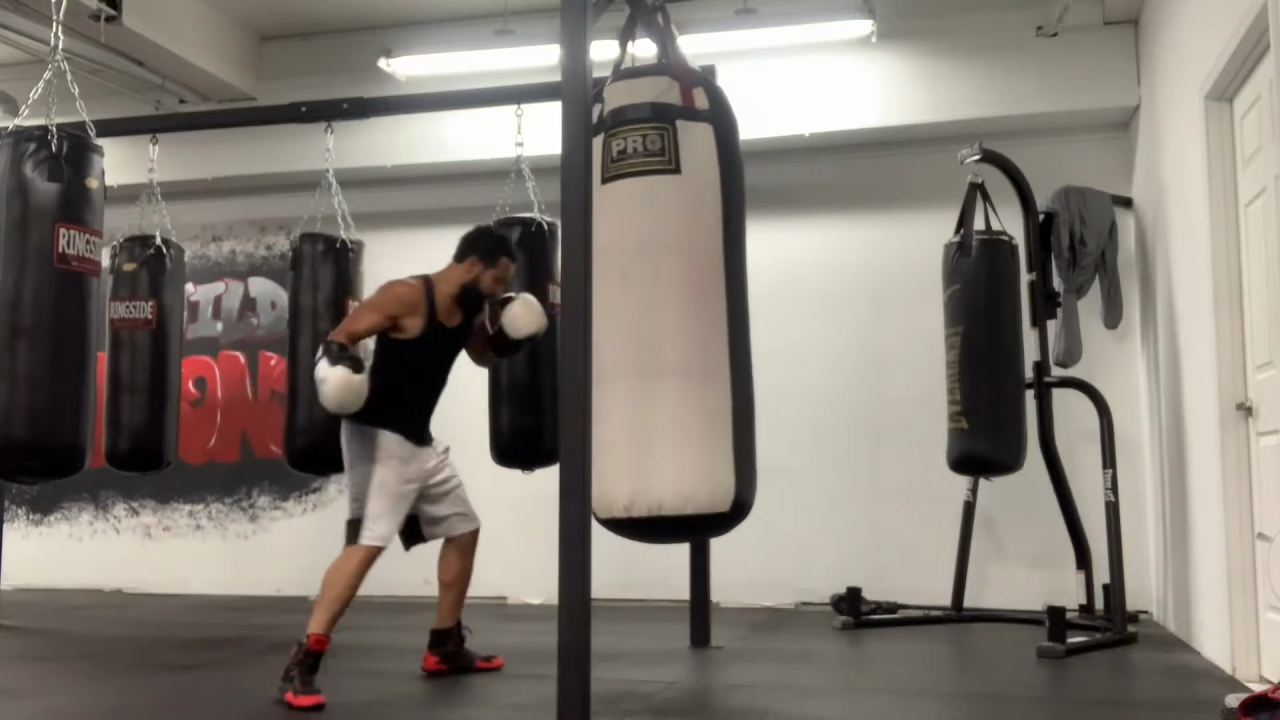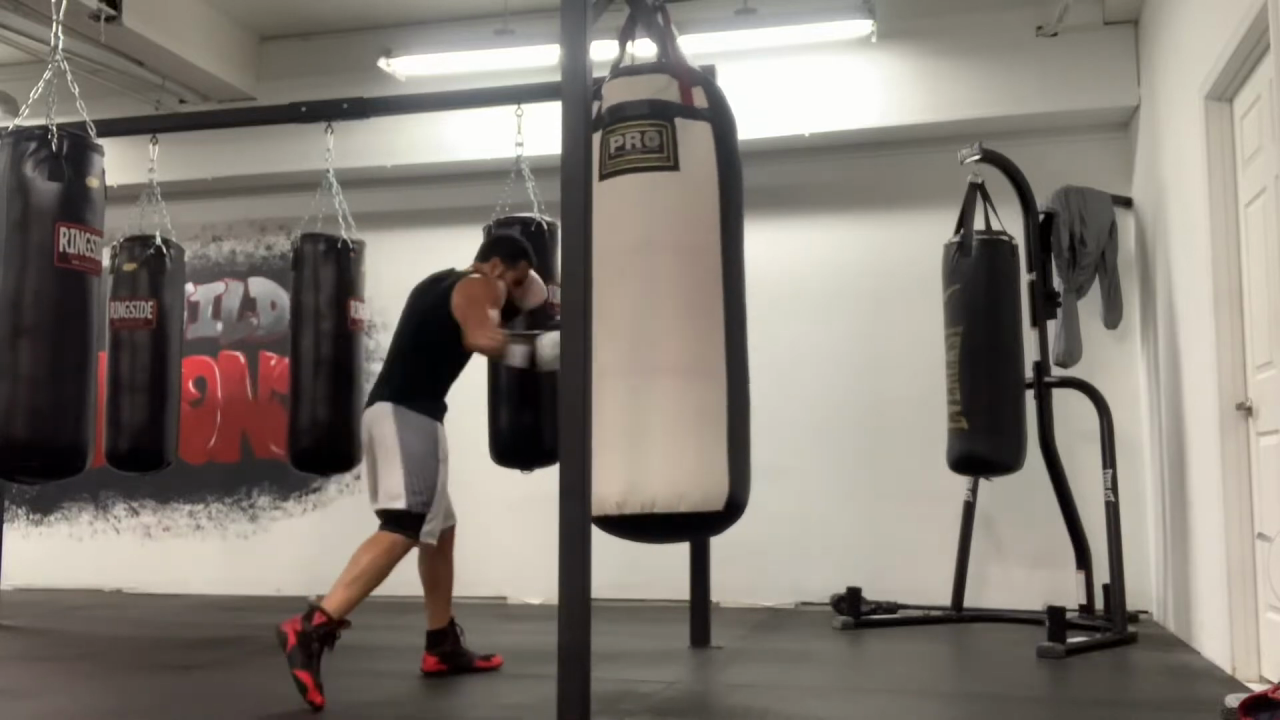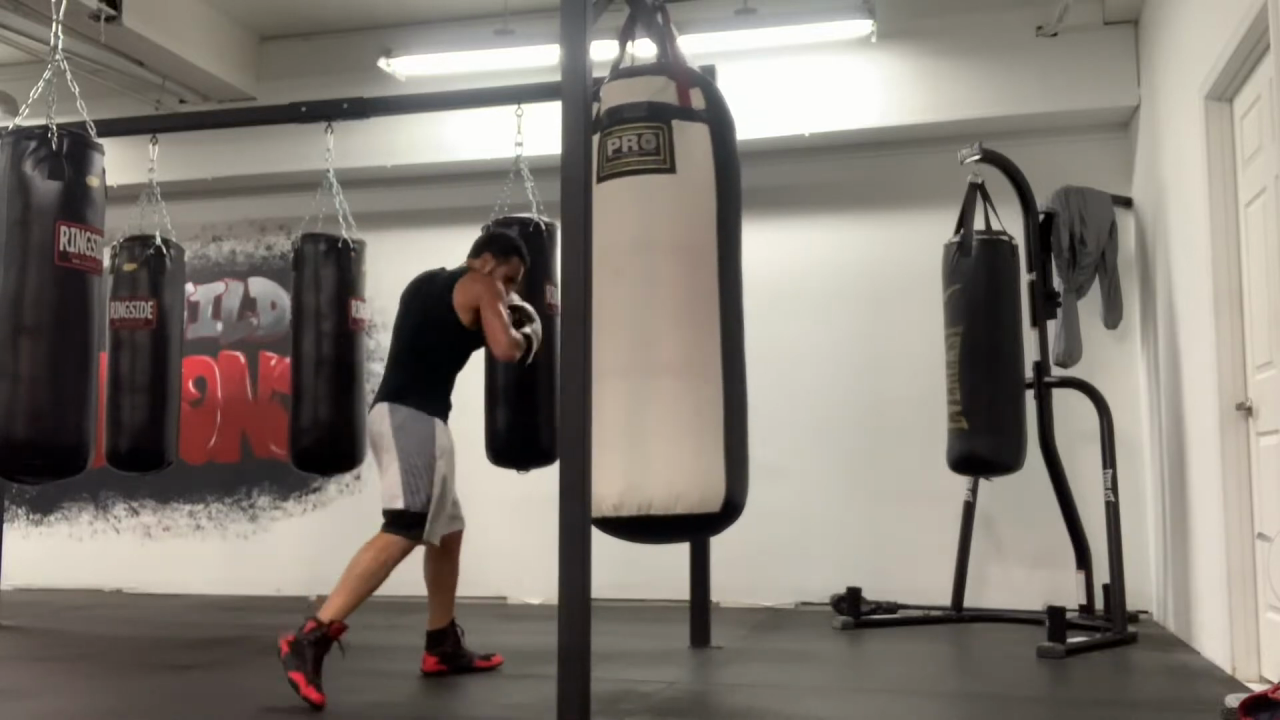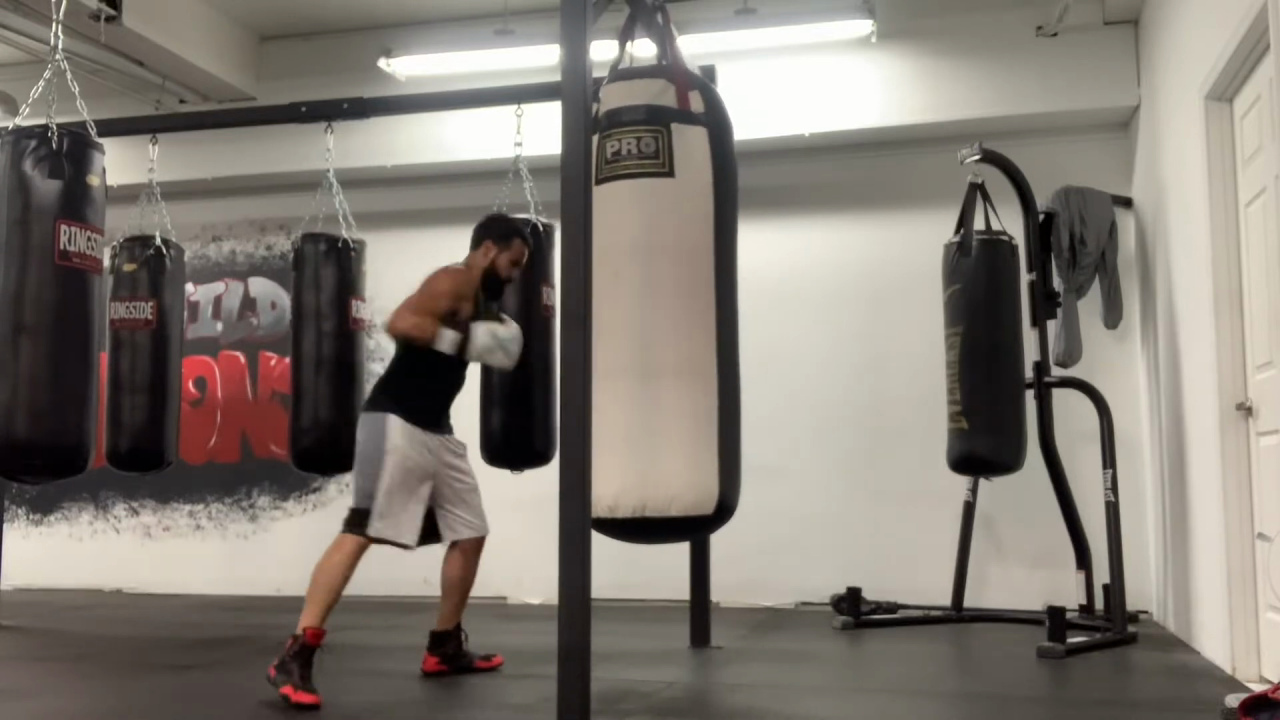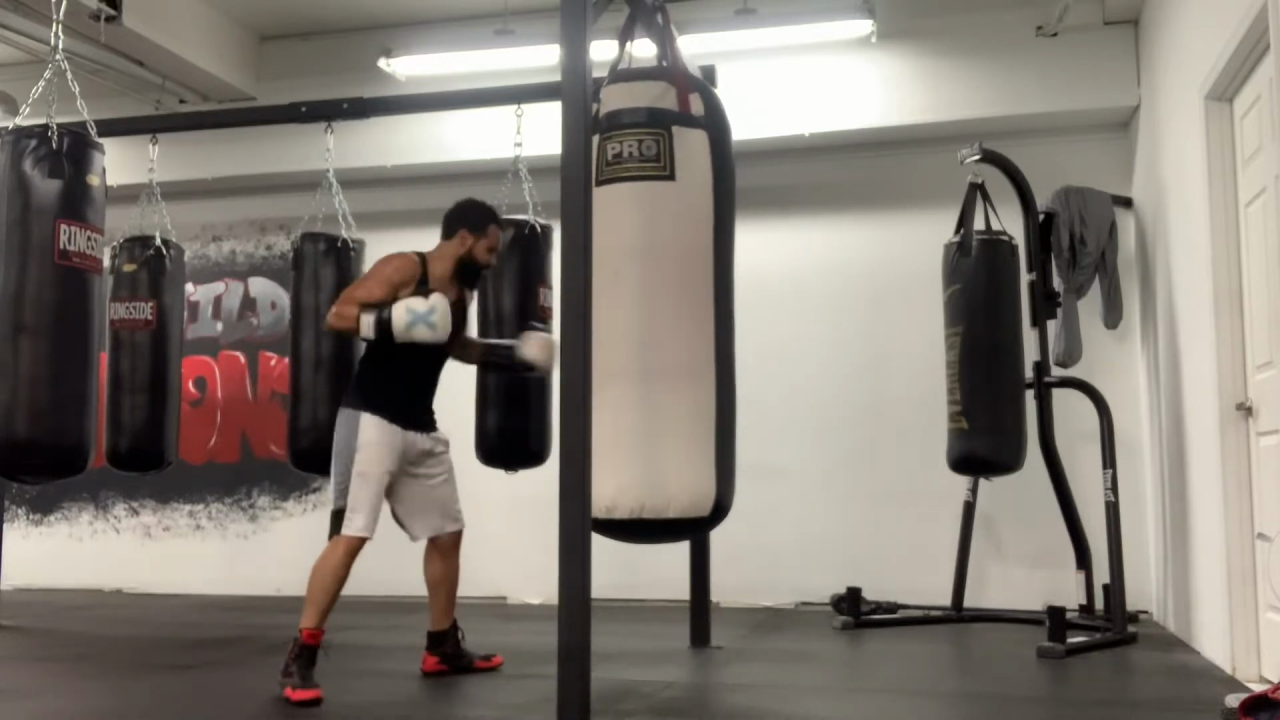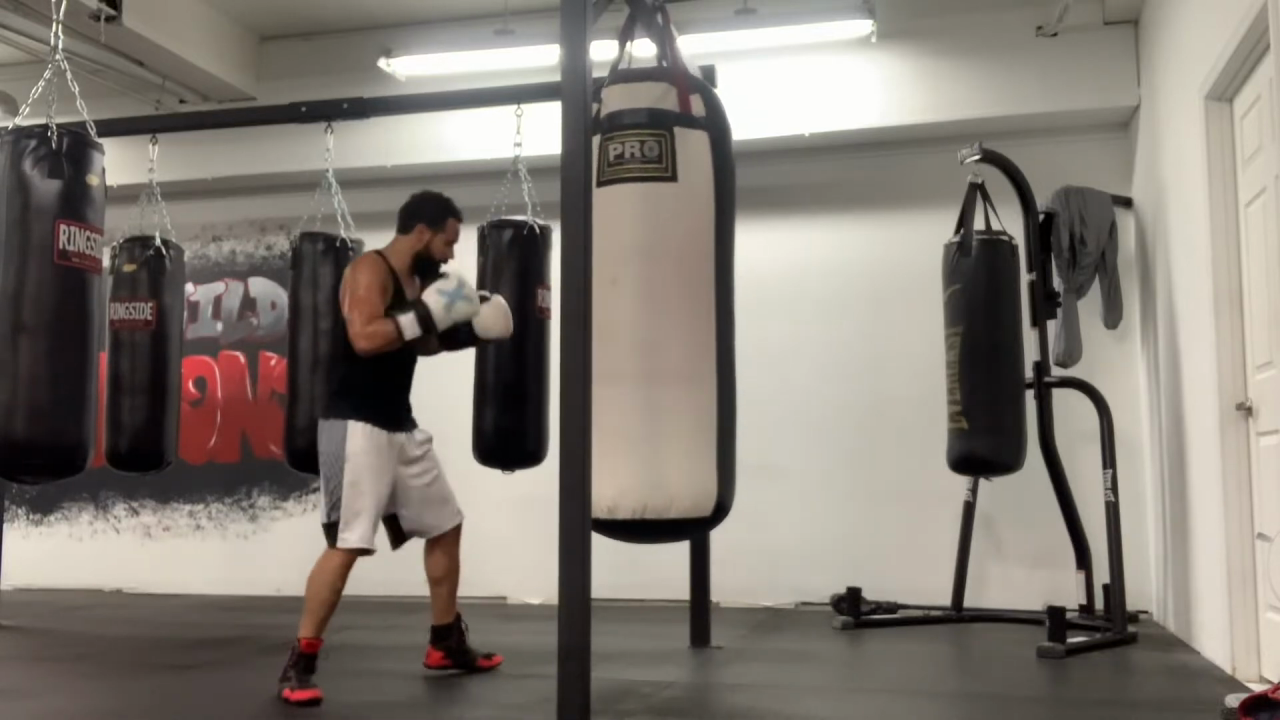
dt=0.2s
person 1, frame 1
left shoulder: (470, 304)
right shoulder: (405, 293)
left elbow: (485, 354)
right elbow: (340, 337)
left wrist: (513, 332)
right wrist: (333, 363)
left hip: (418, 438)
right hip: (378, 434)
left knee: (463, 530)
right knee: (367, 543)
left ankle: (445, 646)
right ankle: (303, 663)
person 1, frame 2
left shoulder: (442, 284)
right shoulder: (481, 287)
right elbow: (486, 342)
left wrist: (512, 304)
right wrist: (534, 350)
left hip: (387, 412)
right hip: (409, 417)
left knee: (439, 530)
right knee: (401, 531)
left ankle: (442, 646)
right ankle: (311, 631)
person 1, frame 3
left shoulder: (426, 283)
right shoulder: (481, 287)
right elbow: (506, 349)
right wrist: (527, 335)
left hip: (395, 412)
right hip: (415, 418)
left knee: (446, 531)
right knee: (402, 533)
left ankle: (442, 645)
right ankle: (309, 642)
person 1, frame 4
left shoulder: (476, 294)
right shoulder: (459, 280)
right elbow: (403, 325)
right wrist: (467, 340)
left hip: (433, 431)
right hip: (395, 422)
left knee: (470, 533)
right knee: (358, 533)
left ankle: (445, 647)
right ankle: (295, 657)
person 1, frame 5
left shoulder: (461, 290)
right shoulder: (402, 267)
left elbow: (463, 348)
right elbow: (338, 314)
left wrist: (514, 351)
right wrist: (396, 320)
left hip: (420, 427)
right hip: (370, 419)
left knee: (446, 535)
right knee: (351, 535)
left ankle: (443, 648)
right ankle: (300, 658)
person 1, frame 6
left shoulder: (415, 278)
right shoulder: (369, 270)
right elbow: (366, 339)
left wrist: (463, 328)
right wrist: (429, 311)
left hip: (401, 427)
right hip: (354, 426)
left knee: (445, 527)
right knee: (346, 545)
left ankle: (447, 643)
right ankle: (299, 663)
